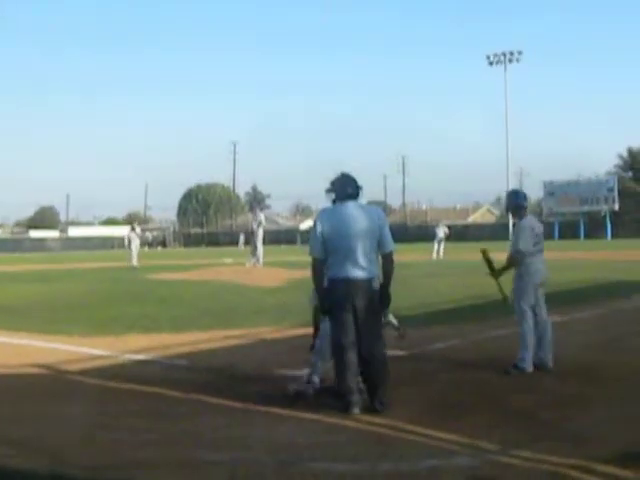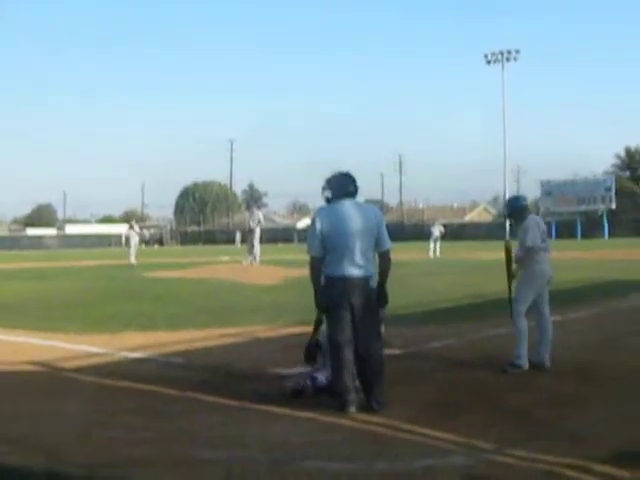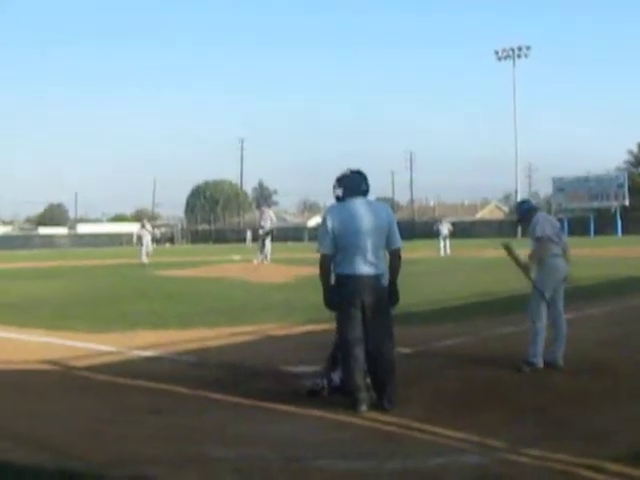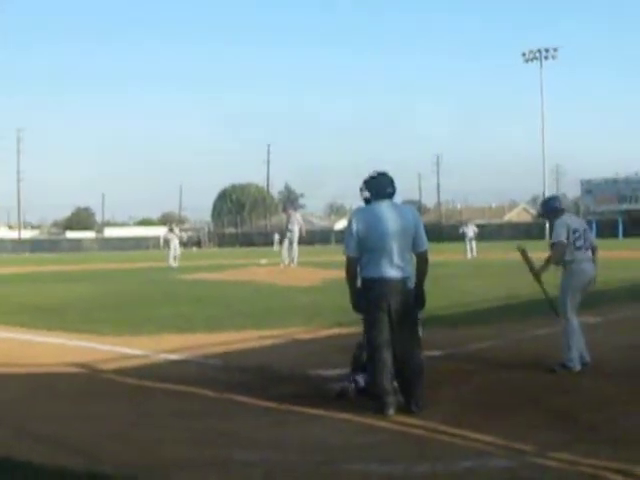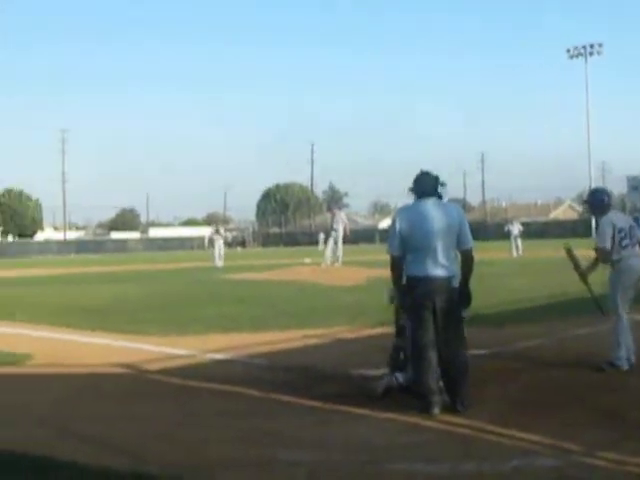
dt=0.3s
person 1, frame 1
left shoulder: (324, 217)
right shoulder: (376, 214)
left elbow: (318, 262)
right elbow: (387, 257)
left wrist: (321, 294)
right wrist: (386, 288)
left hip: (338, 288)
right hip: (369, 287)
left knee: (344, 345)
right knee: (373, 346)
left ankle: (352, 400)
right ankle: (378, 399)
person 1, frame 2
left shoulder: (322, 215)
right shoulder: (373, 212)
left elbow: (316, 260)
right elbow: (385, 256)
left wrist: (318, 291)
right wrist: (382, 286)
left hip: (336, 286)
right hip: (366, 285)
left knee: (341, 343)
right knee: (370, 343)
left ankle: (347, 399)
right ankle: (374, 398)
person 1, frame 3
left shoulder: (333, 214)
right shoulder: (384, 210)
left elbow: (326, 258)
right elbow: (395, 254)
left wrist: (327, 289)
right wrist: (393, 284)
left hip: (347, 284)
right hip: (377, 283)
left knee: (352, 342)
right knee: (381, 342)
left ankle: (359, 398)
right ankle: (386, 397)
person 1, frame 4
left shoulder: (359, 216)
right shoulder: (410, 213)
left elbow: (352, 261)
right elbow: (422, 257)
left wrist: (353, 292)
right wrist: (419, 287)
left hip: (373, 287)
right hip: (404, 286)
left knee: (379, 345)
right knee: (408, 345)
left ankle: (386, 401)
right ankle: (414, 400)
person 1, frame 5
left shoulder: (403, 215)
right shoulder: (454, 211)
left elbow: (396, 260)
right elbow: (467, 255)
left wrist: (399, 290)
right wrist: (465, 285)
left hip: (417, 286)
right hip: (448, 285)
left knee: (423, 344)
right knee: (453, 344)
left ankle: (431, 400)
right ankle: (459, 399)
person 2, frame 1
left shoulder: (523, 224)
right shoulder: (535, 222)
left elbow: (520, 254)
left wrist: (502, 270)
left hip: (527, 272)
right hip: (539, 271)
left knee: (525, 317)
right knee: (541, 316)
left ankle: (524, 363)
right ankle: (544, 359)
person 2, frame 2
left shoulder: (529, 223)
right shoulder: (537, 221)
left elbow: (533, 250)
left wrist: (519, 269)
left hip: (533, 271)
right hip: (544, 270)
left knee: (518, 312)
right knee: (543, 315)
left ankle: (520, 361)
right ankle: (543, 359)
person 2, frame 3
left shoulder: (539, 219)
right shoulder: (551, 220)
left elbow: (544, 241)
right elbow: (565, 247)
left wrist: (531, 261)
right wrist: (566, 268)
left hip: (548, 267)
right hip: (561, 266)
left knee: (537, 311)
right knee: (557, 313)
left ankle: (535, 359)
right ankle: (555, 358)
person 2, frame 4
left shoulder: (560, 222)
right shoulder: (579, 221)
left elbow: (559, 248)
right elbow: (594, 247)
left wrist: (544, 267)
right wrist: (594, 269)
left hip: (574, 270)
right hip: (588, 268)
left knee: (568, 316)
right knee: (572, 313)
left ankle: (571, 362)
right ankle: (582, 356)
person 2, frame 5
left shoulder: (607, 220)
right shoulder: (624, 216)
left elbow: (603, 251)
left wrist: (588, 270)
left hip: (623, 268)
left knee: (620, 313)
right knee: (621, 311)
left ankle: (620, 360)
